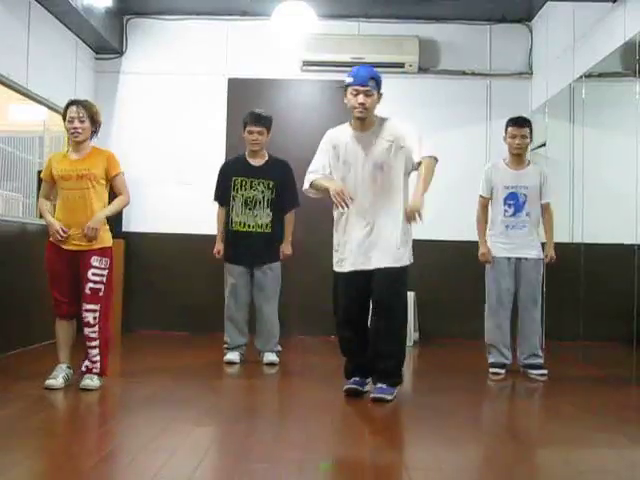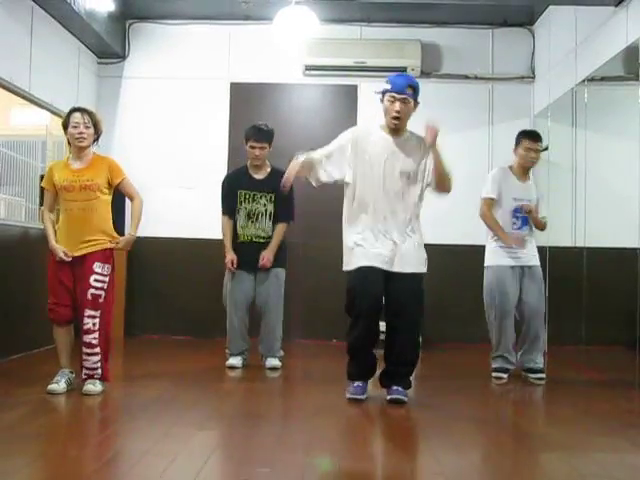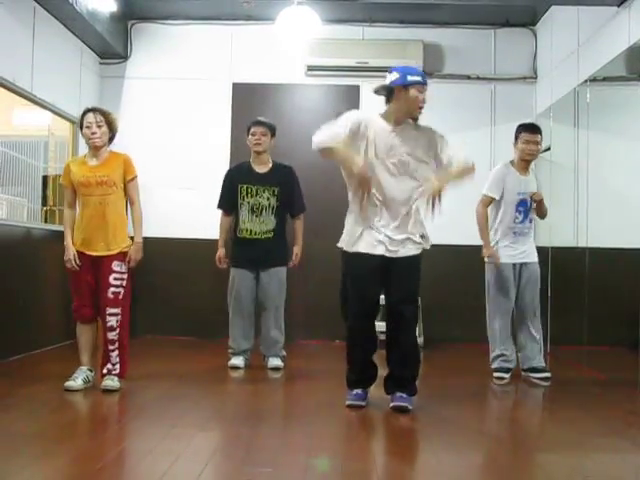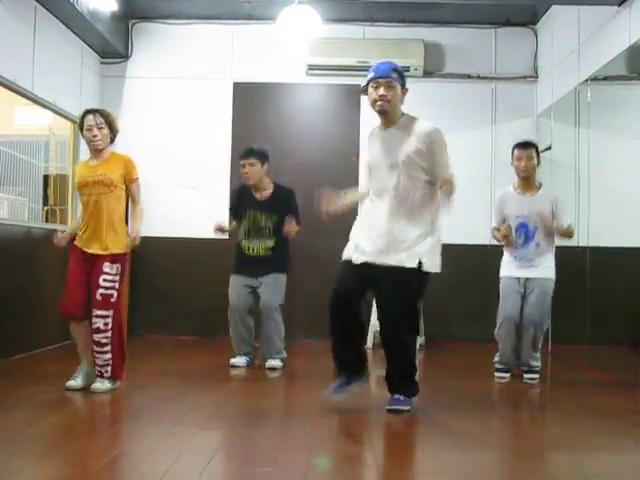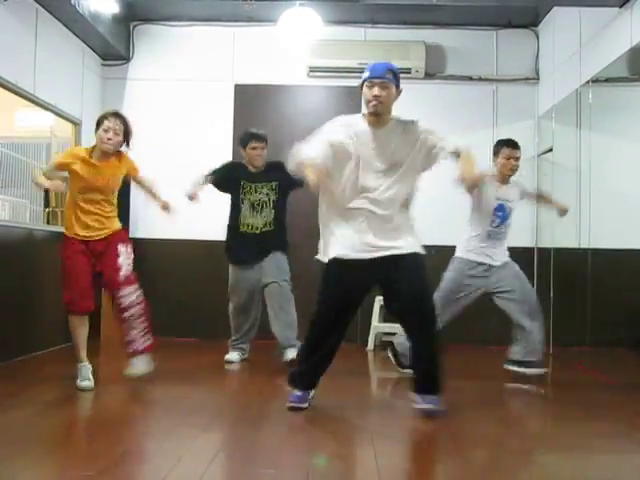
dt=1s
person 1, frame 1
left shoulder: (395, 131)
right shoulder: (333, 138)
left elbow: (427, 158)
right elbow: (312, 181)
left wrist: (418, 197)
right wrist: (331, 184)
left hip: (389, 241)
right hip: (349, 242)
left knee: (389, 312)
right knee: (348, 314)
left ankle: (386, 378)
right ankle: (357, 373)
person 1, frame 2
left shoulder: (421, 145)
right shoulder: (357, 138)
left elbow: (444, 188)
right elbow: (319, 162)
left wrist: (434, 148)
right wrist: (299, 164)
left hip: (406, 250)
right hip: (363, 248)
left knee: (406, 319)
right knee: (364, 315)
left ankle: (398, 380)
right ankle: (359, 376)
person 1, frame 3
left shoulder: (428, 137)
right shoulder: (361, 123)
left elbow: (466, 165)
right elbow: (321, 140)
left wrist: (442, 178)
right wrist: (353, 163)
left hip: (406, 242)
right hip: (362, 239)
left knee: (403, 317)
right knee: (359, 317)
left ankle: (401, 387)
right ankle: (359, 384)
person 1, frame 4
left shoulder: (425, 132)
right shoulder: (375, 136)
left elbow: (444, 181)
left wrist: (445, 190)
right wrist: (347, 200)
left hip: (408, 245)
right hip: (365, 241)
left knee: (398, 323)
right knee: (341, 306)
left ankle: (402, 389)
right ankle: (351, 372)
person 1, frame 5
left shoulder: (414, 133)
right shoulder: (343, 128)
left elbow: (453, 150)
right elbow: (301, 157)
right wrist: (313, 174)
left hip: (400, 242)
right hip: (349, 242)
left knee: (419, 312)
right knee: (329, 318)
left ankle: (427, 388)
right ankle: (303, 382)
person 2, frame 1
left shoulder: (105, 157)
right shoulder: (55, 161)
left elbow: (124, 196)
right elbow: (43, 198)
left wrist: (101, 216)
right wrist: (50, 221)
left hip: (94, 244)
right hip: (61, 243)
left knee: (93, 307)
right knee: (63, 306)
left ankle: (92, 369)
right ankle: (63, 367)
person 2, frame 2
left shoulder: (107, 165)
right shoulder: (55, 170)
left elbow: (135, 198)
right elbow: (48, 211)
left wrist: (132, 233)
right wrist: (52, 241)
left hip: (98, 249)
right hip: (64, 251)
left knee: (93, 313)
right knee: (60, 313)
left ankle: (95, 375)
right ankle: (65, 372)
person 2, frame 3
left shoulder: (122, 161)
right shoulder: (72, 167)
left elbow: (135, 204)
right elbow: (69, 208)
left wrist: (137, 242)
right wrist: (68, 243)
left hip: (115, 248)
right hip: (82, 249)
left knee: (112, 309)
right knee: (84, 310)
left ankle: (113, 370)
right ankle: (85, 369)
person 2, frame 4
left shoulder: (123, 162)
right shoulder: (81, 168)
left elbow: (136, 201)
left wrist: (135, 227)
right wrist: (68, 230)
left hip: (113, 249)
right hip: (82, 246)
left knee: (104, 310)
right knee: (72, 308)
left ankle: (109, 374)
right ankle: (85, 364)
person 2, frame 5
left shoulder: (124, 162)
right shoulder: (75, 156)
left elbow: (141, 181)
right elbow: (43, 173)
left wrist: (159, 199)
right wrist: (44, 181)
left hip: (111, 235)
right hip: (77, 237)
left knee: (126, 290)
right knee: (78, 304)
left ankle: (140, 352)
right ankle: (83, 365)
person 3, frame 1
left shoulder: (539, 172)
right shoulder: (492, 170)
left elbow: (546, 210)
right elbow: (482, 208)
left wrist: (549, 244)
right wrist: (482, 242)
left hip: (531, 252)
right hip: (498, 251)
left knee: (531, 306)
right knee: (497, 305)
left ankle: (531, 358)
right ankle: (498, 358)
person 3, frame 2
left shoulder: (534, 186)
right shoulder: (499, 175)
left elbow: (542, 225)
right elbow: (485, 210)
left wrist: (535, 218)
right wrist: (506, 236)
left hip: (529, 260)
right hip: (499, 260)
left knee: (535, 312)
right knee: (502, 313)
left ankle: (531, 362)
right ankle: (502, 363)
person 3, frame 3
left shoulder: (533, 177)
right shoulder: (502, 172)
left elbow: (542, 214)
right elbow: (482, 208)
left wrist: (539, 202)
right wrist: (486, 244)
left hip: (527, 255)
right hip: (501, 254)
left knee: (530, 310)
right knee: (500, 309)
left ankle: (533, 362)
right ankle: (502, 362)
person 3, frame 4
left shoulder: (550, 199)
right shoulder: (503, 197)
left elbow: (569, 232)
right elbow: (497, 231)
left wrist: (553, 228)
right wrist: (501, 236)
left hip: (541, 272)
right hip: (511, 271)
left knee: (535, 319)
right knee: (507, 317)
left ankle: (530, 362)
right ankle: (505, 361)
person 3, frame 5
left shoulder: (515, 188)
right shoulder: (483, 182)
left elbow: (534, 195)
right elbow: (467, 183)
left wrist: (554, 203)
left hip: (500, 260)
right hip: (470, 258)
left knee: (526, 301)
right knee: (442, 305)
left ankle: (524, 356)
right ankle: (402, 348)
person 4, frame 1
left shoulder: (281, 168)
right shoulder: (230, 167)
left elbow: (289, 209)
right elbow: (223, 206)
left wrist: (287, 242)
right wrist: (219, 240)
left hip: (268, 248)
right hip: (236, 246)
left knee: (267, 299)
right knee: (236, 299)
left ankle: (269, 348)
right ankle: (235, 346)
person 4, frame 2
left shoulder: (282, 179)
right shoulder: (233, 178)
left elbow: (284, 221)
right elbow: (227, 218)
left wrist: (271, 251)
right wrist: (229, 251)
left hip: (272, 256)
right hip: (240, 255)
left knee: (272, 306)
right knee: (236, 305)
left ankle: (271, 353)
right ankle: (237, 352)
person 4, frame 3
left shoulder: (285, 173)
right shoulder: (235, 173)
left elbow: (297, 212)
right elbow: (226, 213)
left wrist: (298, 244)
right wrist: (221, 246)
left hip: (274, 255)
right hip: (241, 254)
left knee: (273, 303)
right knee: (240, 302)
left ankle: (274, 352)
right ankle: (239, 351)
person 4, frame 4
left shoulder: (284, 197)
right shoulder: (239, 194)
left elbow: (294, 226)
left wrist: (292, 229)
right wrist: (227, 229)
left hip: (273, 266)
right hip: (243, 265)
left knee: (270, 306)
right knee: (237, 305)
left ankle: (274, 355)
right ankle: (244, 352)
person 4, frame 5
left shoulder: (279, 171)
right shoulder: (232, 171)
right elbow: (208, 178)
right wrist: (195, 189)
left hip: (272, 250)
right hip: (240, 252)
left knee: (279, 290)
right knee: (242, 301)
left ankle: (290, 346)
right ankle: (239, 346)
